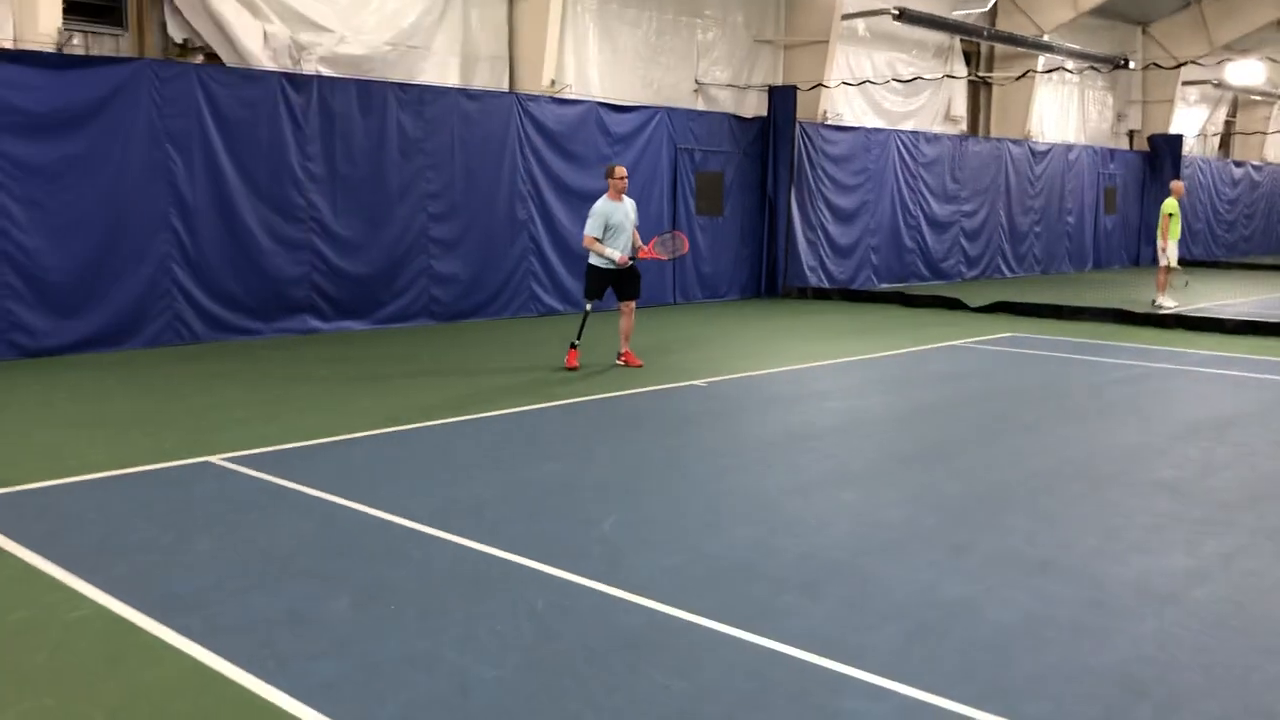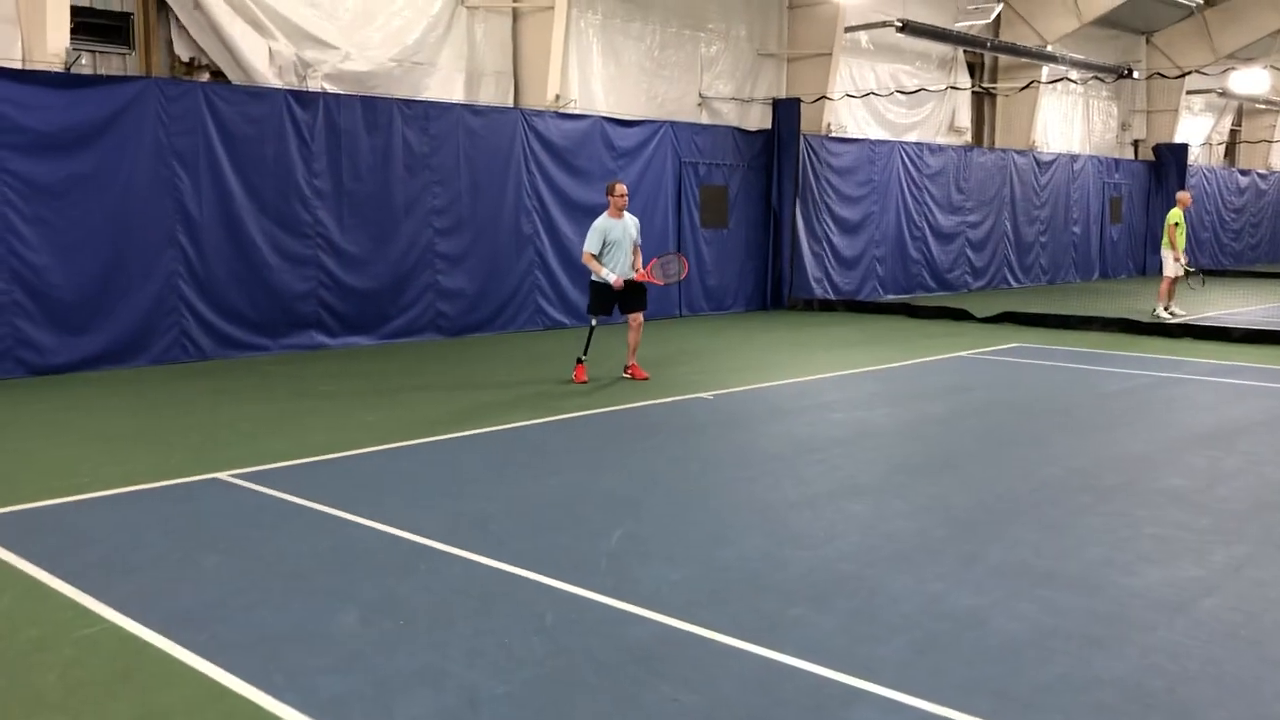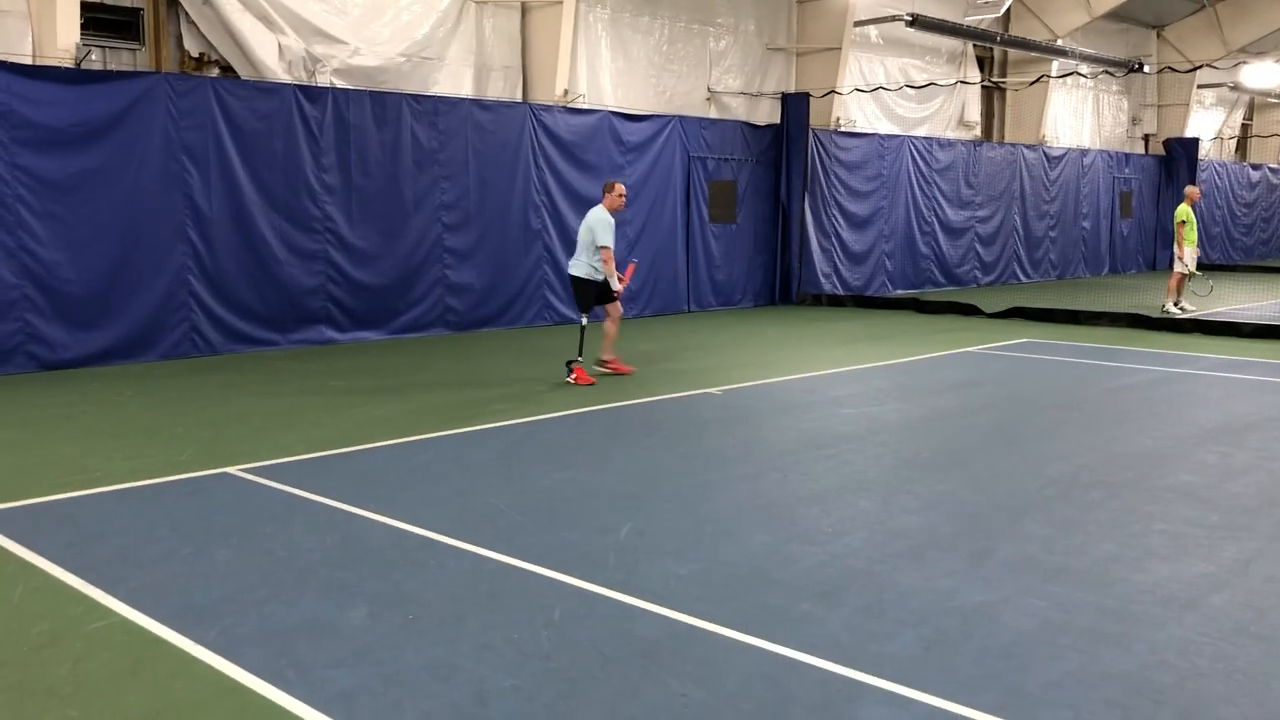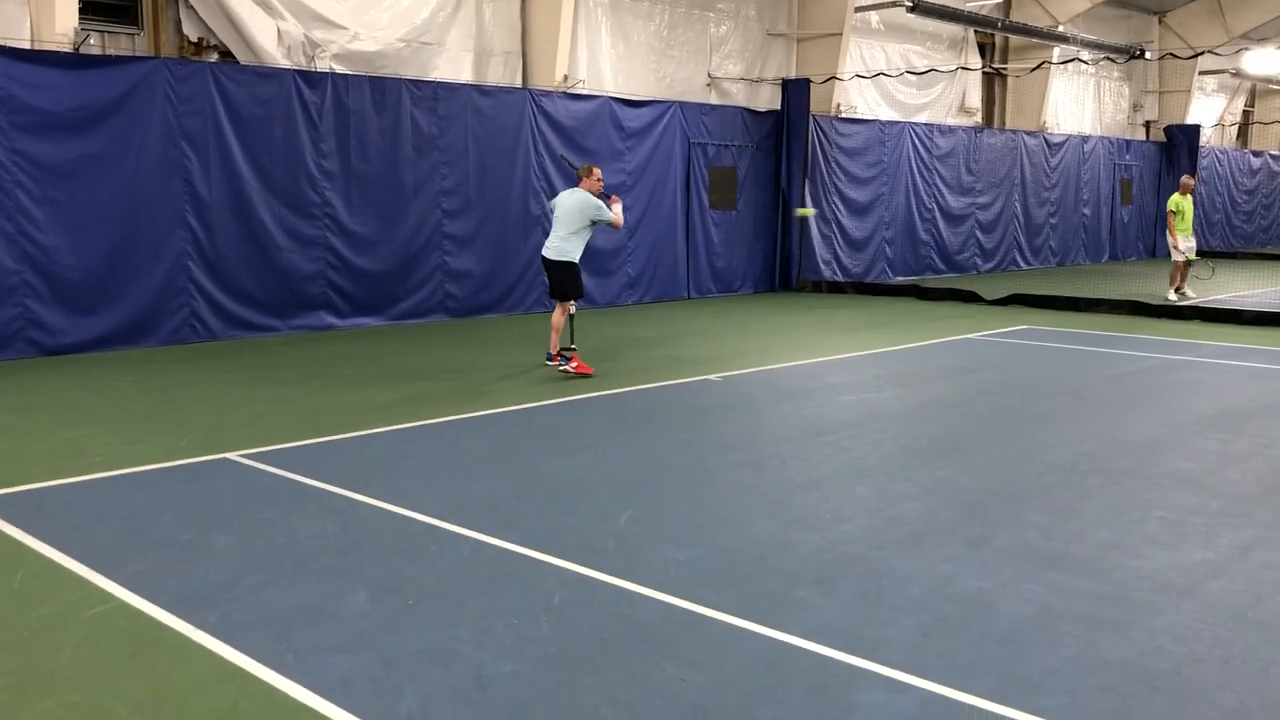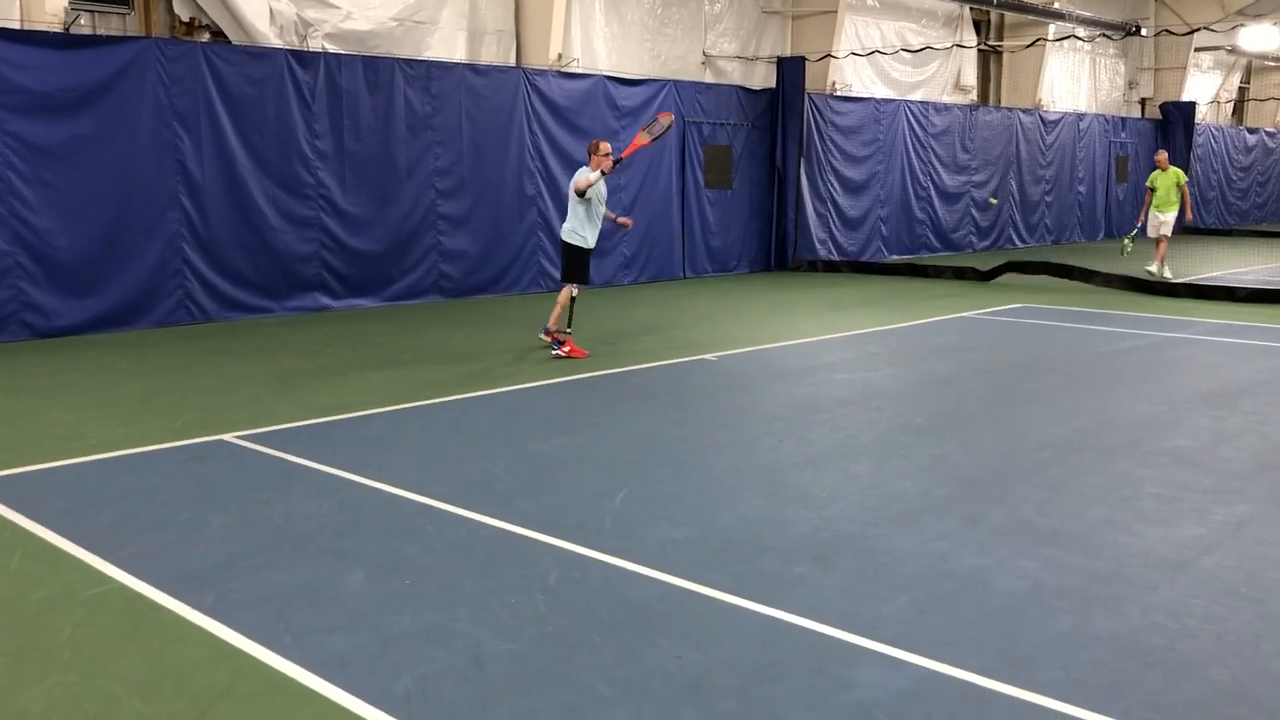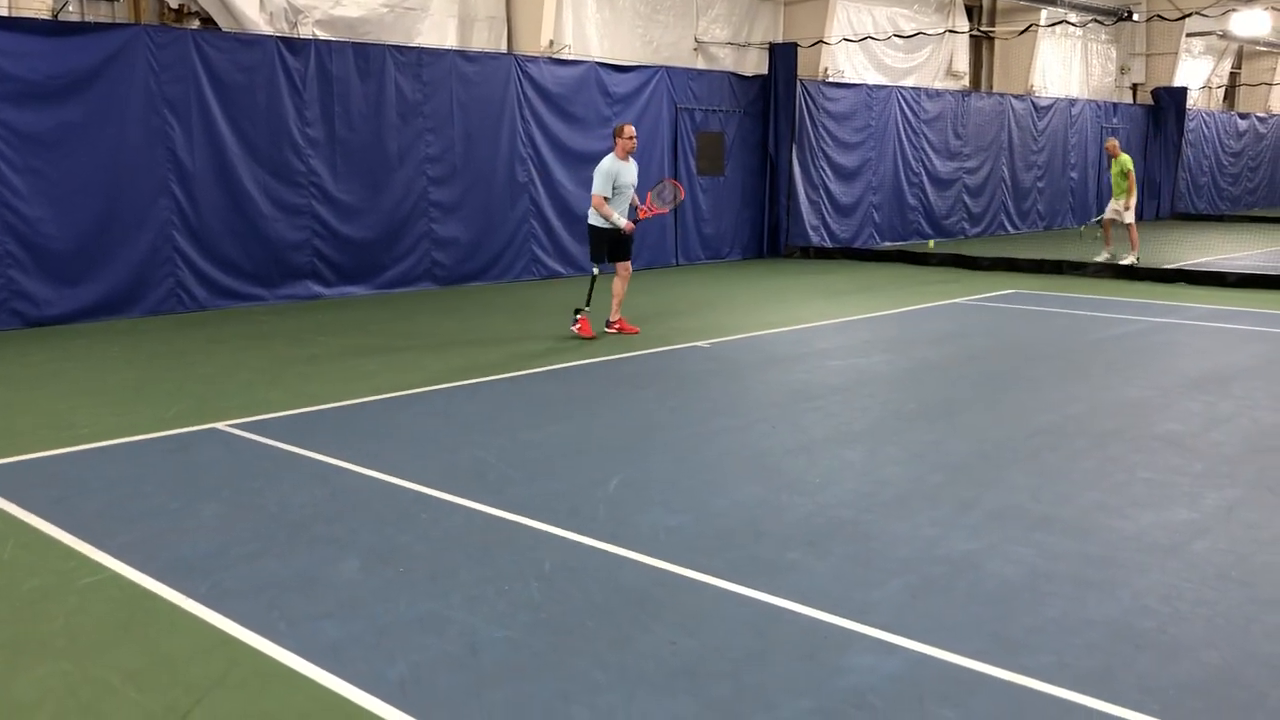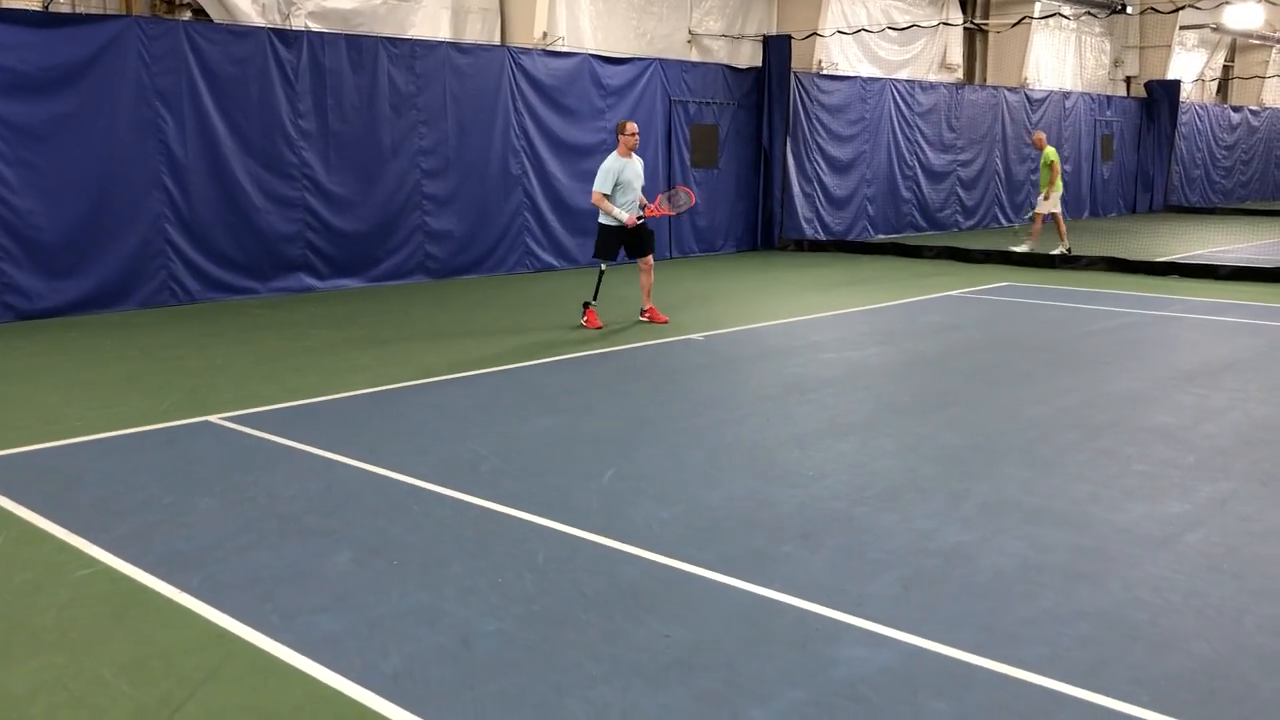
dt=0.7s
person 1, frame 1
left shoulder: (630, 204)
right shoulder: (601, 209)
right elbow: (588, 242)
left wrist: (639, 245)
right wrist: (615, 255)
left hip: (626, 267)
right hip: (600, 266)
left knee: (628, 308)
right knee: (589, 308)
left ankle: (624, 353)
right ankle: (573, 350)
person 1, frame 2
left shoulder: (633, 221)
right shoulder: (600, 226)
right elbow: (587, 258)
left wrist: (638, 268)
right wrist: (610, 277)
left hip: (629, 281)
right hip: (602, 282)
left knee: (636, 321)
right knee: (594, 323)
left ankle: (630, 365)
right ankle: (580, 365)
person 1, frame 3
left shoulder: (605, 216)
right shoulder: (601, 219)
right elbow: (607, 256)
left wrist: (614, 273)
right wrist: (614, 284)
left hip: (599, 275)
right hip: (583, 275)
left knee: (616, 312)
right knee: (585, 320)
left ankle: (606, 359)
right ankle: (575, 368)
person 1, frame 4
left shoulder: (564, 196)
right shoulder: (592, 204)
left elbow: (554, 206)
right elbow: (617, 222)
right wrist: (616, 206)
left hip: (549, 255)
right hip: (564, 259)
left knee: (561, 304)
right knee: (568, 305)
left ankle: (554, 352)
right ankle: (567, 360)
person 1, frame 5
left shoulder: (595, 178)
right shoulder: (584, 175)
right elbow: (578, 187)
left wrist: (615, 218)
right wrist: (601, 172)
left hip: (580, 240)
right hip: (577, 241)
left knee: (572, 286)
right knee: (574, 288)
left ankle: (550, 329)
right ankle: (561, 343)
person 1, frame 6
left shoulder: (632, 164)
right shoulder: (607, 167)
right elbow: (596, 202)
left wrist: (638, 206)
right wrist: (622, 222)
left hip: (620, 227)
right hip: (601, 226)
left knee: (624, 271)
right knee: (596, 272)
left ankle: (614, 320)
right ankle: (581, 318)
person 1, frame 7
left shoulder: (638, 161)
right shoulder: (610, 165)
right elbow: (596, 199)
left wrist: (645, 204)
right wrist: (623, 217)
left hip: (635, 222)
right hip: (612, 225)
left knee: (647, 264)
right knee: (603, 268)
left ankle: (647, 309)
right ankle: (588, 311)
